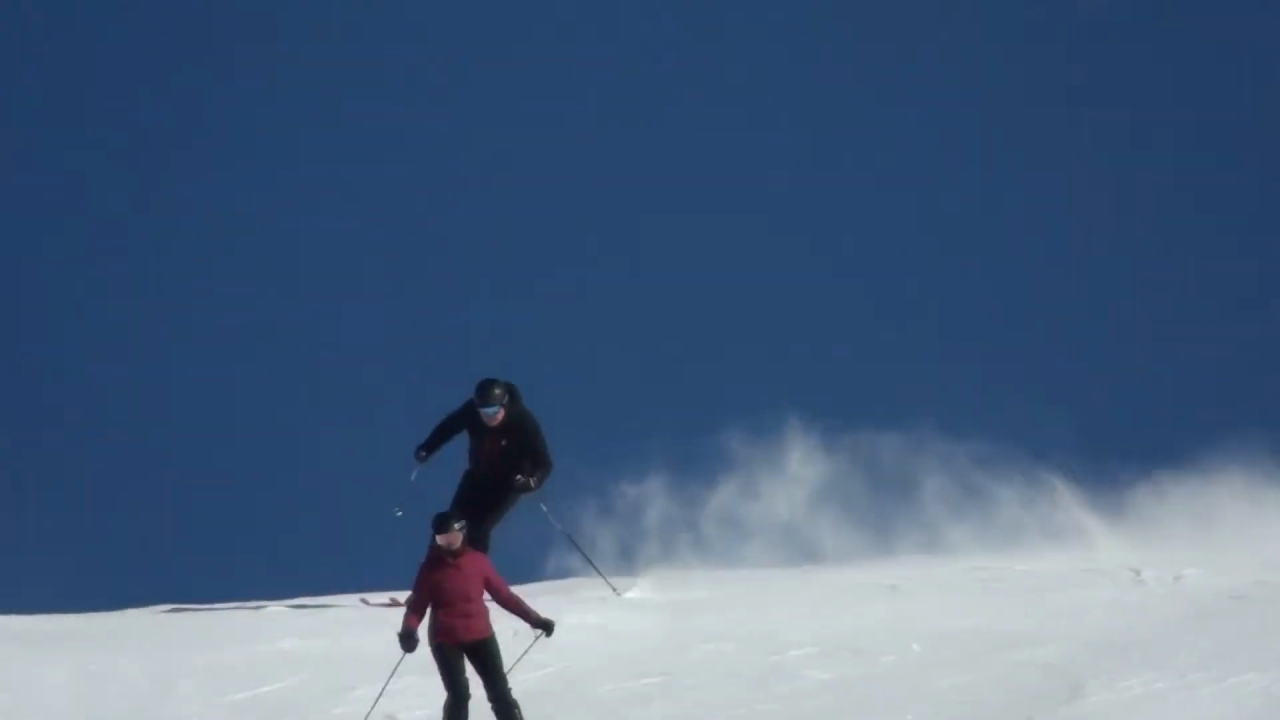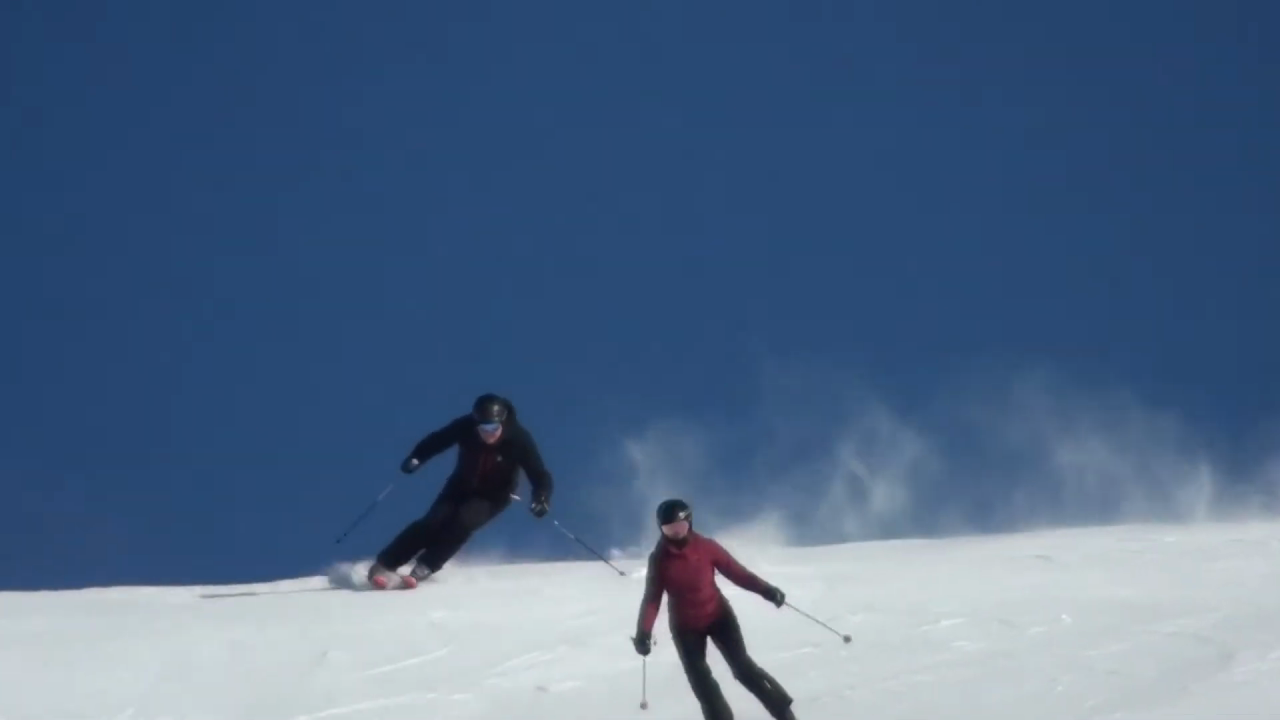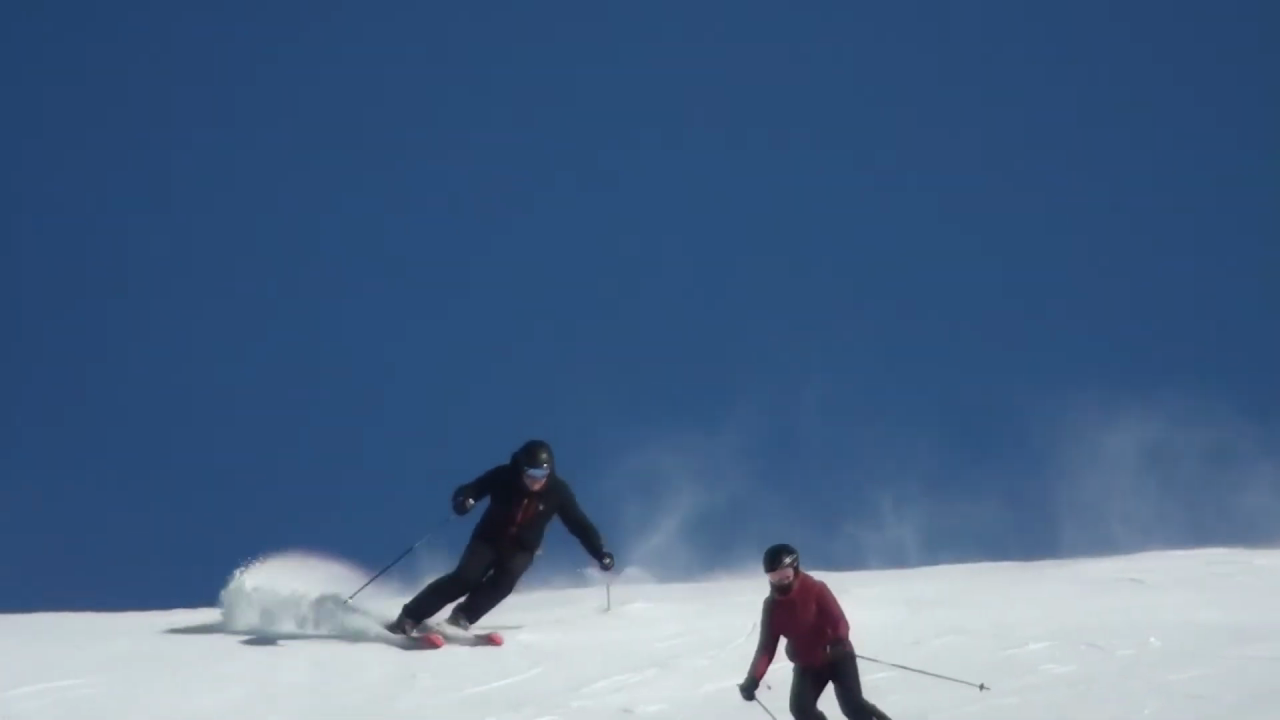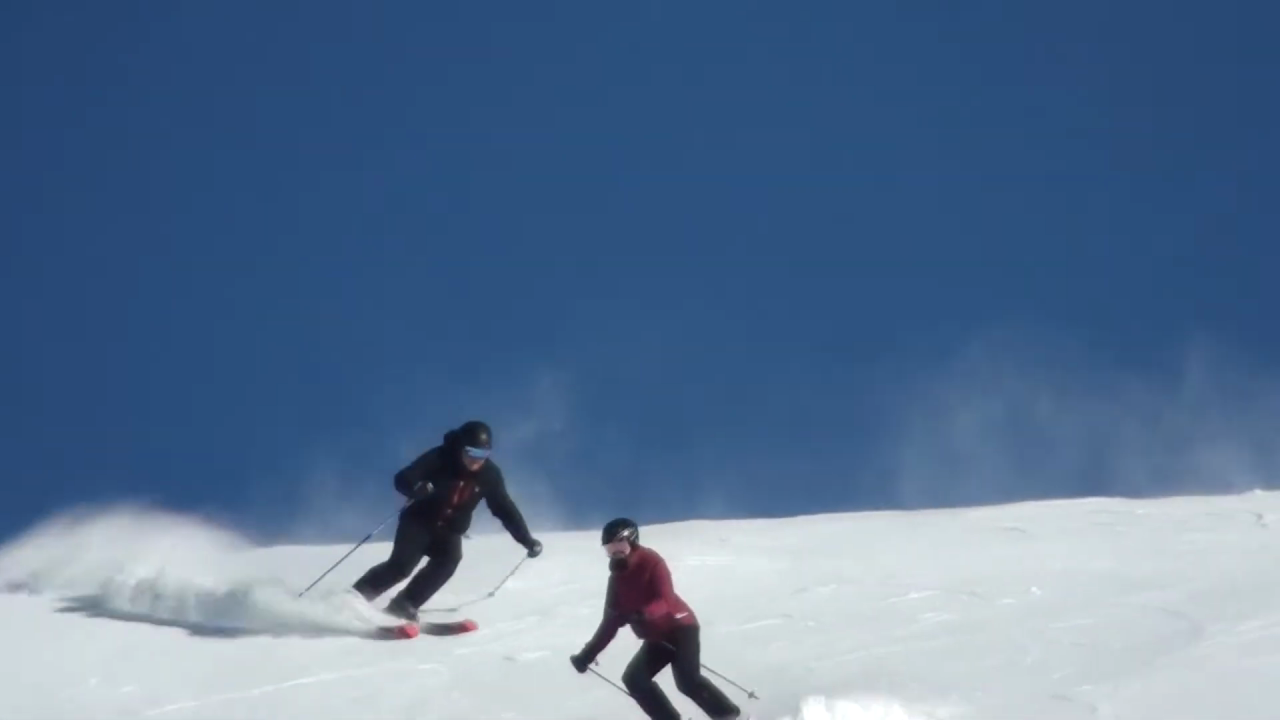
dt=0.3s
person 1, frame 1
left shoulder: (479, 561)
right shoulder: (431, 567)
left elbow: (503, 593)
right elbow: (417, 604)
left wrist: (535, 619)
right wrist: (408, 632)
left hip: (481, 635)
right hip: (445, 639)
left knee: (499, 690)
right knee: (459, 695)
person 1, frame 2
left shoulder: (706, 547)
right shoulder: (659, 559)
left elbow: (736, 571)
right elbow: (652, 598)
left wrist: (766, 589)
right wrist: (643, 632)
left hip: (717, 616)
right hip: (685, 625)
left knee: (743, 667)
right knee: (699, 676)
person 1, frame 3
left shoulder: (815, 589)
right shoulder: (772, 605)
left elbow: (838, 620)
right elbow: (767, 646)
left wrist: (840, 642)
right wrist: (752, 680)
left hip: (837, 657)
right hip: (807, 666)
left knee: (853, 706)
person 1, frame 4
left shoulder: (652, 562)
right shoulder: (617, 578)
left elbow: (665, 600)
right elbow: (611, 622)
left wrist: (641, 615)
right wrist: (589, 652)
left hip: (680, 626)
right hip: (655, 637)
left knee: (688, 680)
right knee: (634, 679)
person 2, frame 1
left shoulder: (524, 422)
right shoulder: (471, 410)
left elbow: (543, 464)
right elbow: (449, 426)
left wrist: (532, 481)
right wrist: (427, 449)
left hip: (507, 484)
right hip: (478, 478)
left knee: (478, 526)
person 2, frame 2
left shoulder: (519, 439)
right shoulder: (465, 427)
left elbow: (540, 476)
right elbow: (436, 440)
left wrist: (541, 500)
right wrist: (415, 458)
left hip: (494, 496)
right hip: (462, 487)
left knee: (462, 522)
right knee: (431, 524)
left ankle: (423, 566)
right ankle: (384, 564)
person 2, frame 3
left shoulder: (558, 491)
right shoulder: (504, 476)
left elbow: (580, 524)
right elbow: (471, 490)
left wrist: (599, 552)
right wrist: (463, 501)
left hip: (520, 548)
right hip: (488, 538)
left knee: (508, 574)
right knee: (464, 578)
left ankle: (462, 618)
right ankle: (409, 618)
person 2, frame 4
left shoulder: (490, 474)
right shoulder: (439, 458)
left elbow: (506, 510)
right elbow: (402, 479)
left wrist: (527, 539)
right wrist: (415, 488)
left hip: (450, 530)
right hip: (420, 520)
left knee: (450, 558)
right knee: (402, 564)
left ankle: (403, 606)
